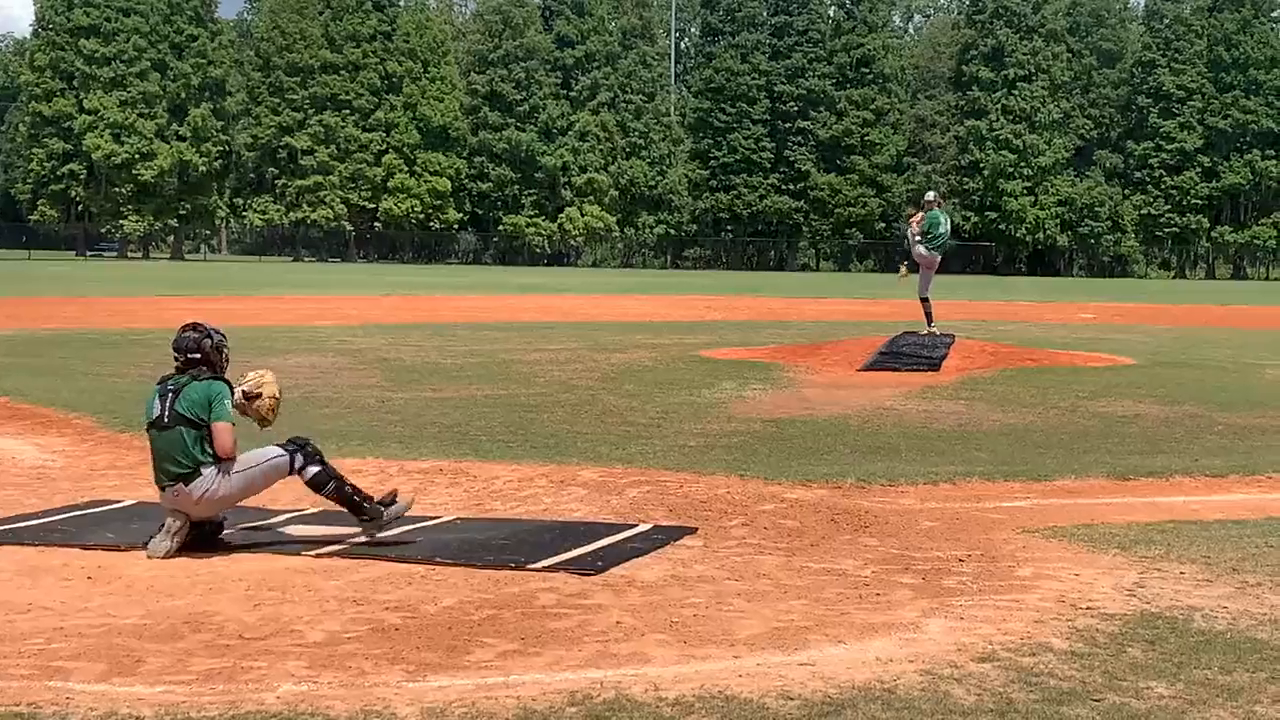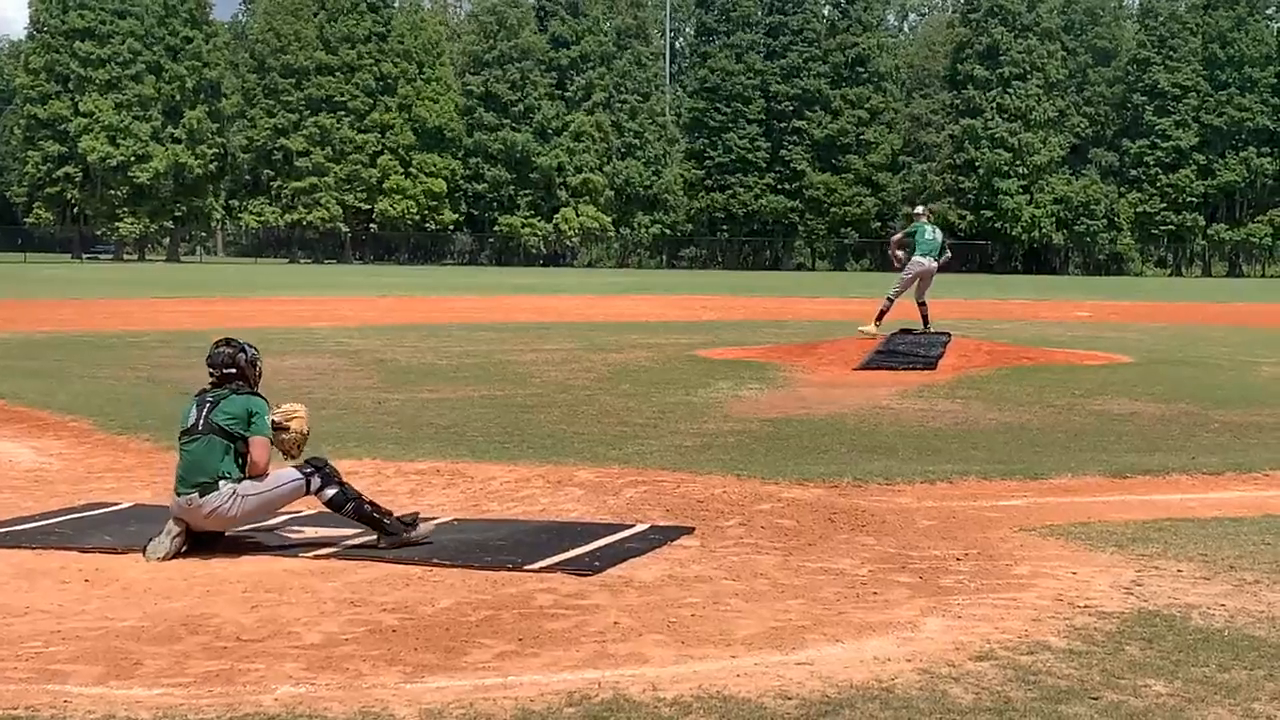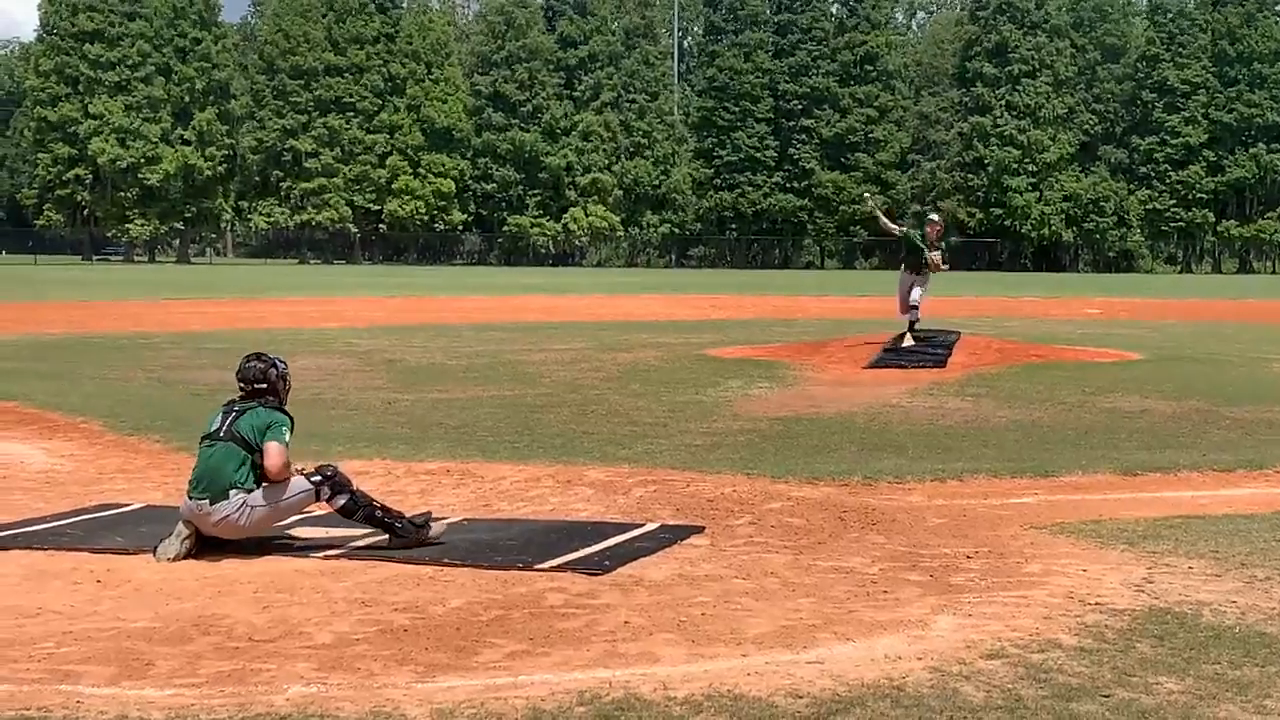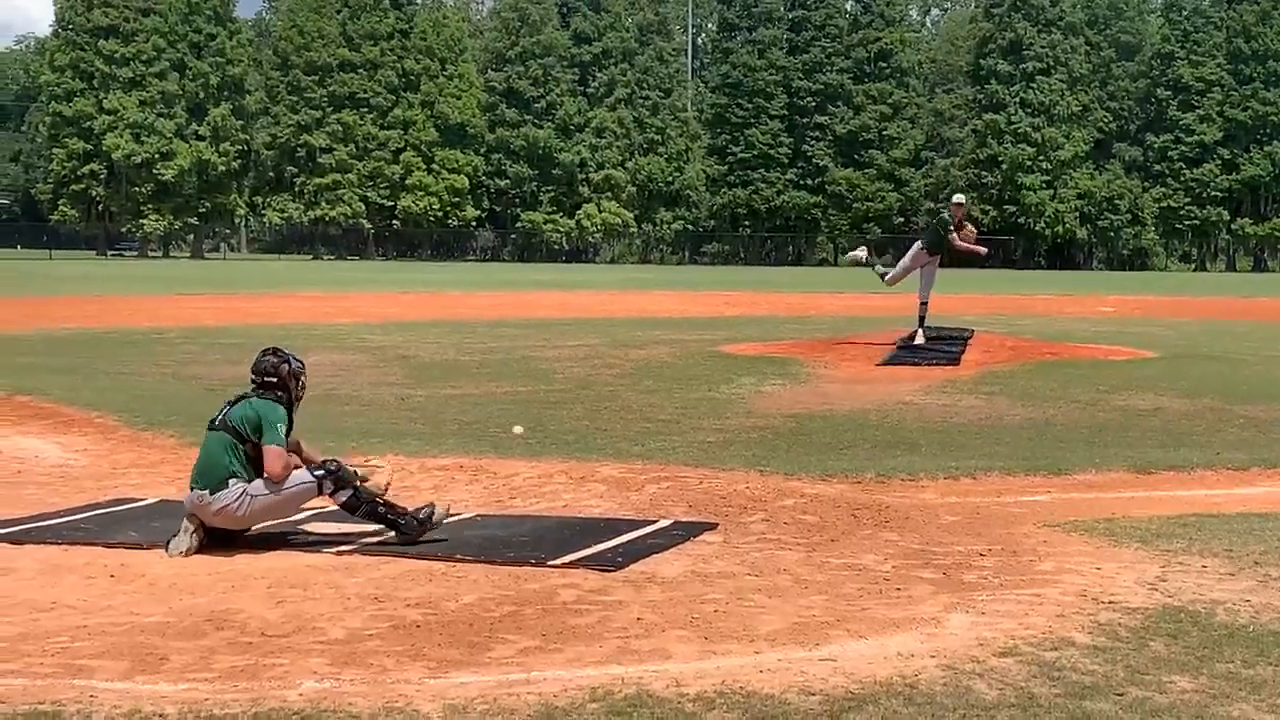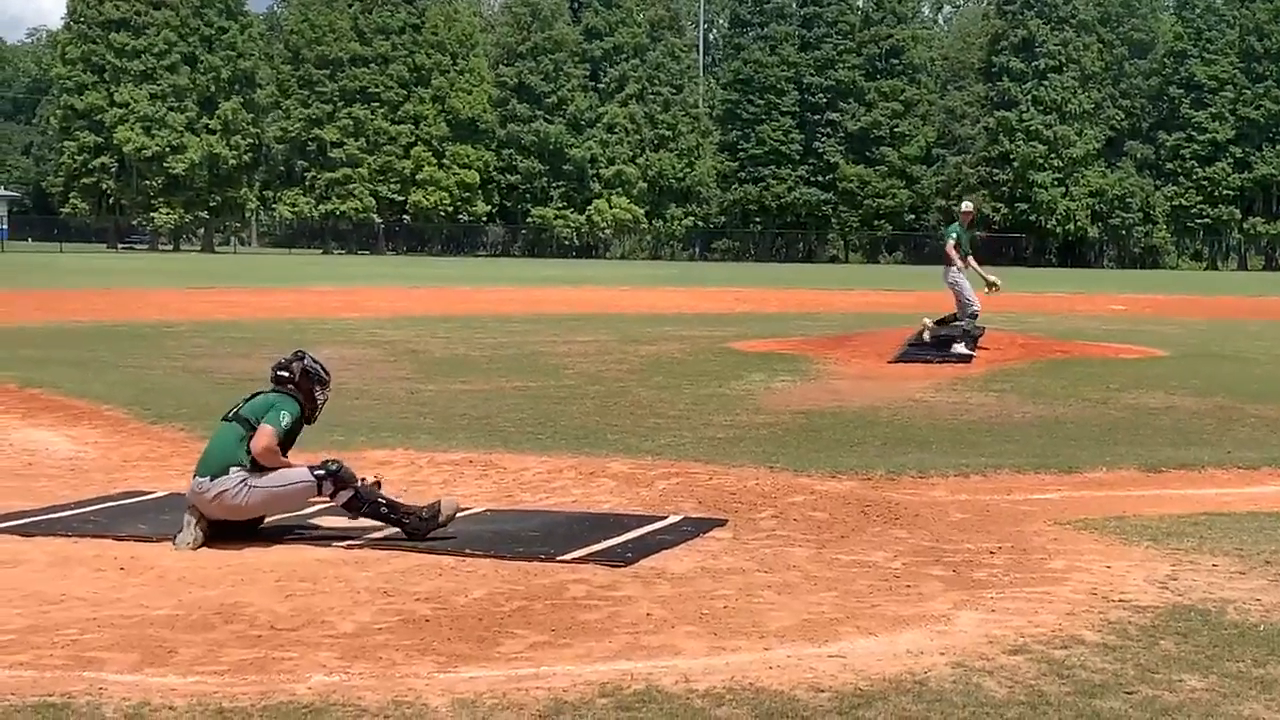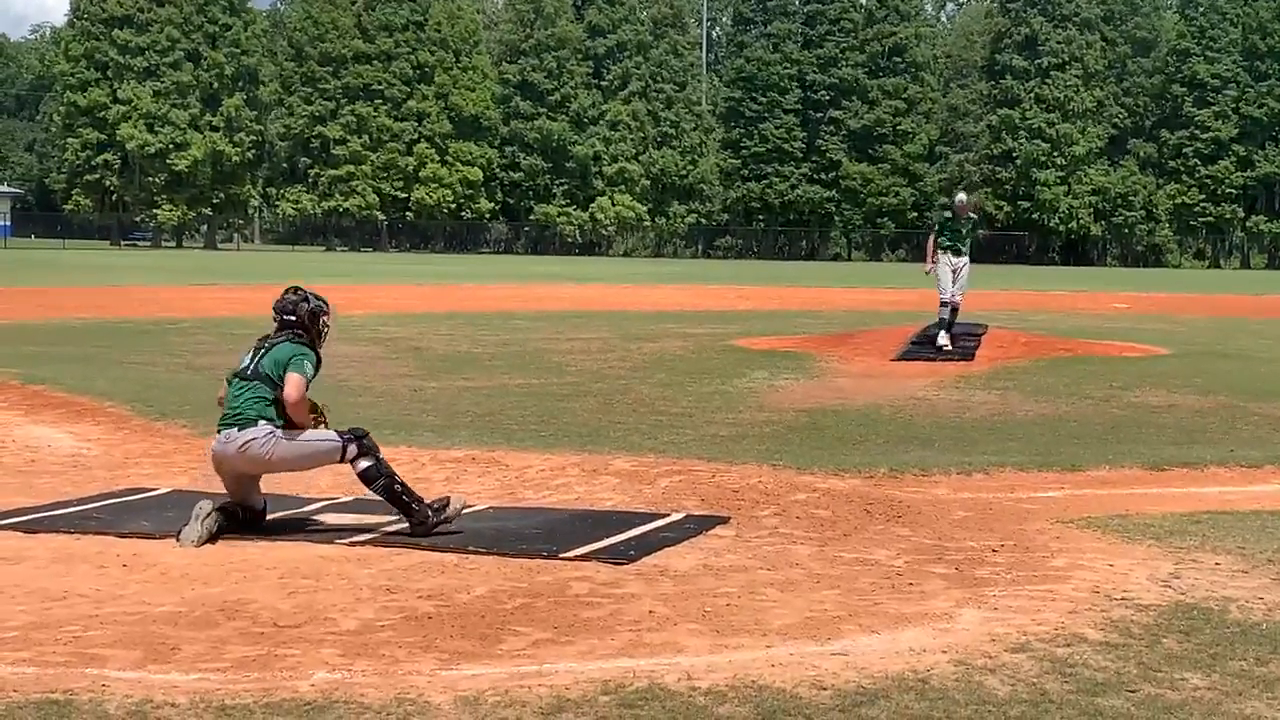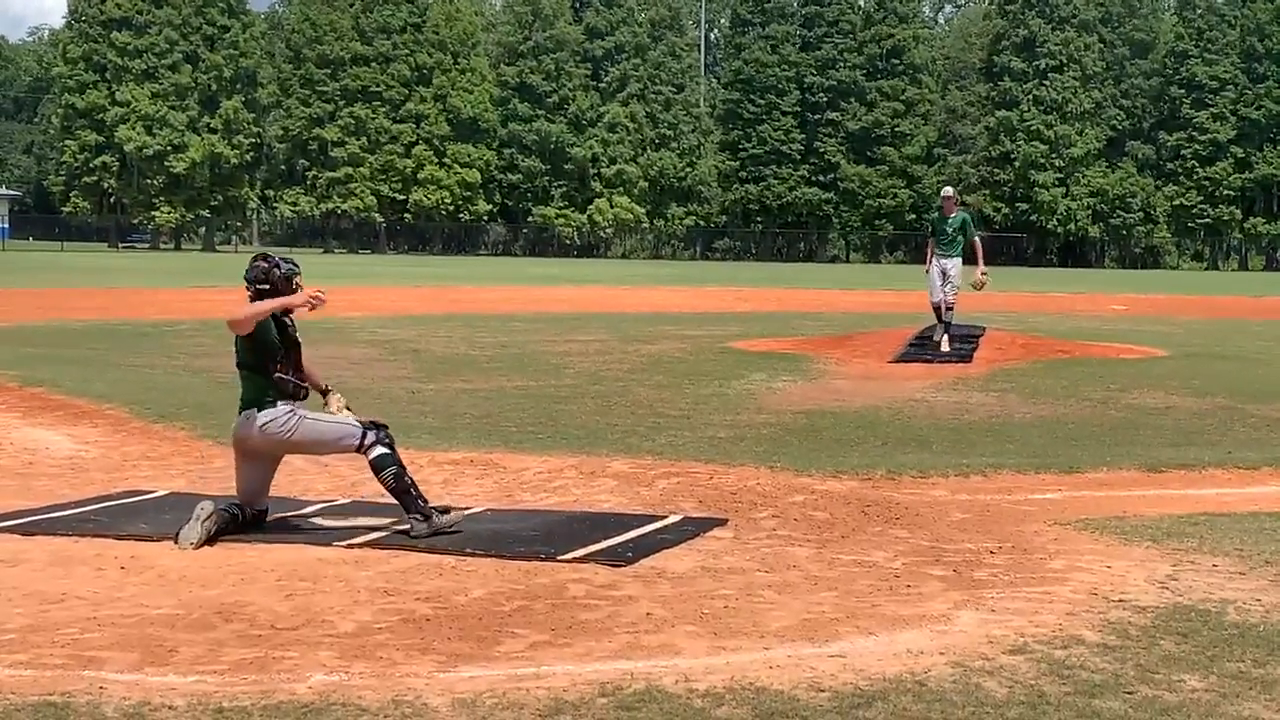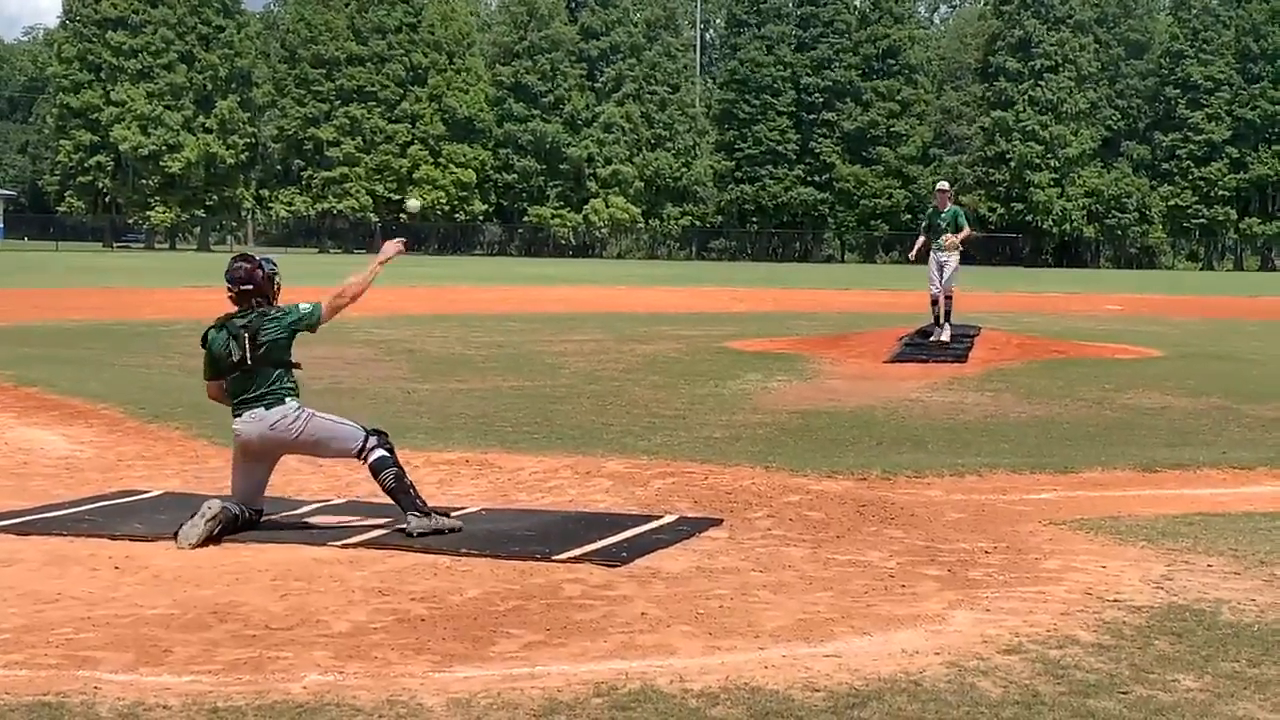
dt=0.4s
person 1, frame 1
left shoulder: (158, 392)
right shoulder: (213, 386)
right elbow: (225, 449)
left hip: (172, 497)
right hip: (206, 486)
left knee: (210, 524)
right knee: (298, 451)
left ankle: (179, 527)
right ankle: (371, 512)
person 1, frame 2
left shoulder: (198, 403)
right shoulder: (251, 402)
right elbow: (259, 465)
left hip: (185, 504)
right hip: (221, 503)
left knee: (209, 530)
right knee: (317, 472)
left ankle: (182, 530)
right ankle: (390, 527)
person 1, frame 3
left shoulder: (225, 412)
right shoulder: (276, 417)
right elbow: (274, 467)
left wrist: (287, 471)
right wrist: (290, 474)
left hip: (195, 509)
right hip: (231, 513)
right knee: (327, 480)
left ankle: (191, 530)
right ankle: (402, 528)
person 1, frame 4
left shoulder: (243, 403)
right shoulder: (270, 409)
left elbow: (296, 450)
right elbow: (274, 468)
right wrist: (295, 462)
left hip: (203, 501)
right hip: (231, 499)
right knee: (332, 475)
left ankle: (202, 527)
right ankle: (406, 523)
person 1, frame 5
left shoulder: (261, 401)
right shoulder: (288, 405)
right elbow: (261, 449)
right wrist: (292, 469)
left hip: (202, 491)
right hip: (230, 488)
left knee: (252, 516)
right knee: (334, 474)
left ankle: (206, 523)
right ankle: (414, 521)
person 1, frame 6
left shoulder: (263, 348)
right shoulder: (300, 350)
left elbow: (222, 397)
right elbow: (293, 397)
right wrist: (304, 425)
left hip: (222, 447)
right hip: (257, 440)
left knee: (251, 512)
right knee: (357, 444)
left ankle: (214, 518)
right ankle: (420, 516)
person 1, frame 7
left shoulder: (275, 322)
right shoulder: (261, 322)
left elbow: (295, 364)
right elbow: (235, 318)
left wrist: (326, 391)
right wrist: (290, 301)
left hip: (248, 429)
right hip: (277, 420)
left knee: (251, 511)
right knee: (374, 436)
left ankle: (214, 519)
right ankle: (420, 515)
person 1, frame 8
left shoulder: (214, 335)
right shoulder: (281, 318)
left elbow: (214, 393)
right elbow: (342, 297)
right wrist: (381, 259)
left hip: (245, 428)
right hip: (287, 417)
left knee: (247, 511)
right knee: (373, 442)
left ankle: (215, 519)
right ankle: (417, 514)
